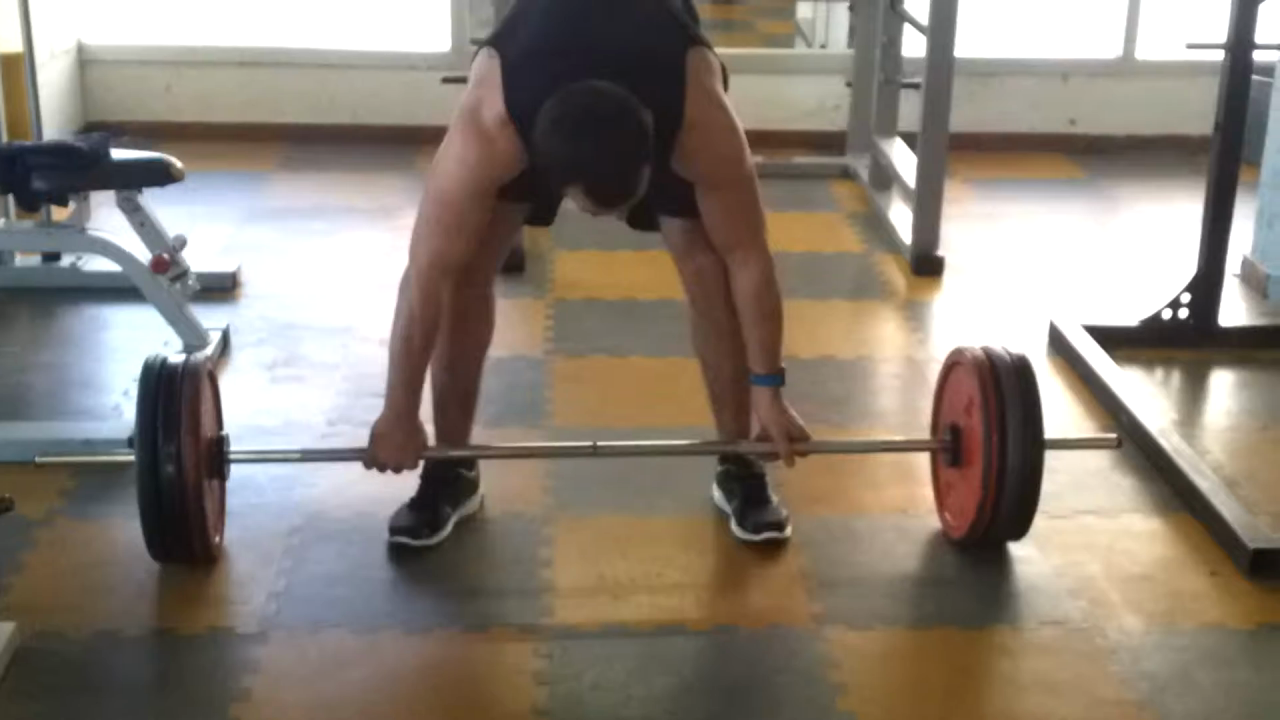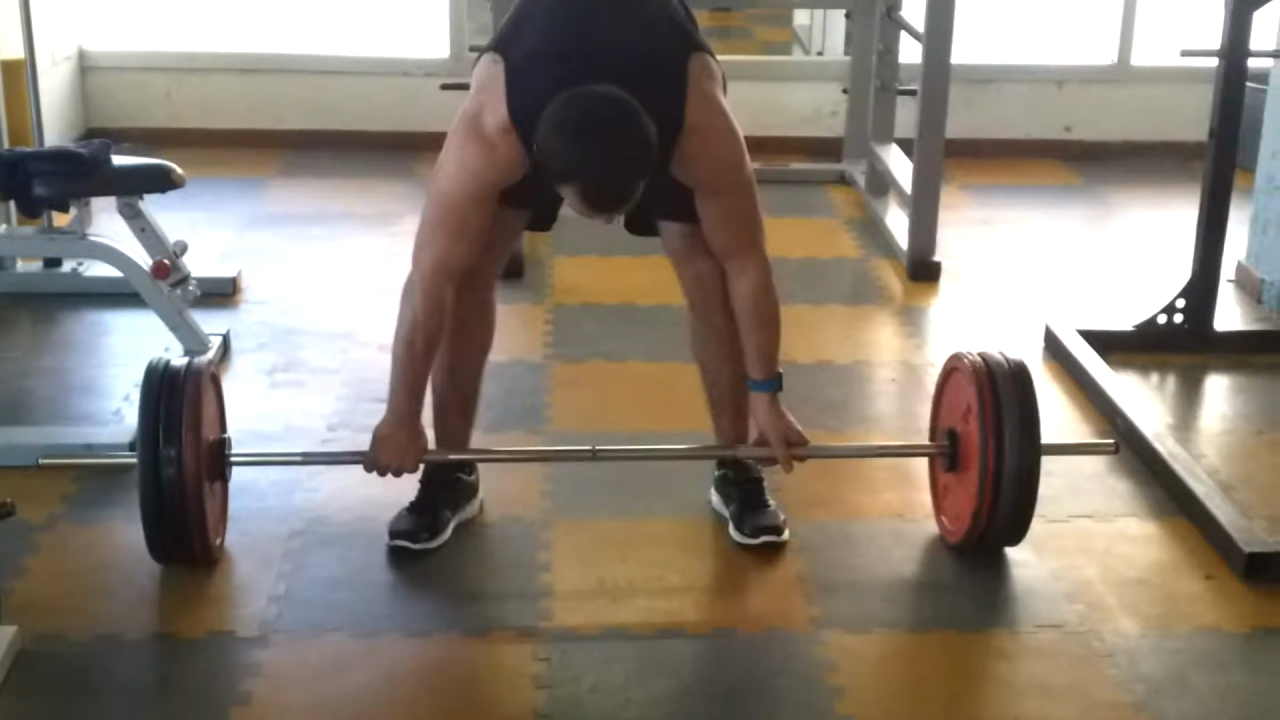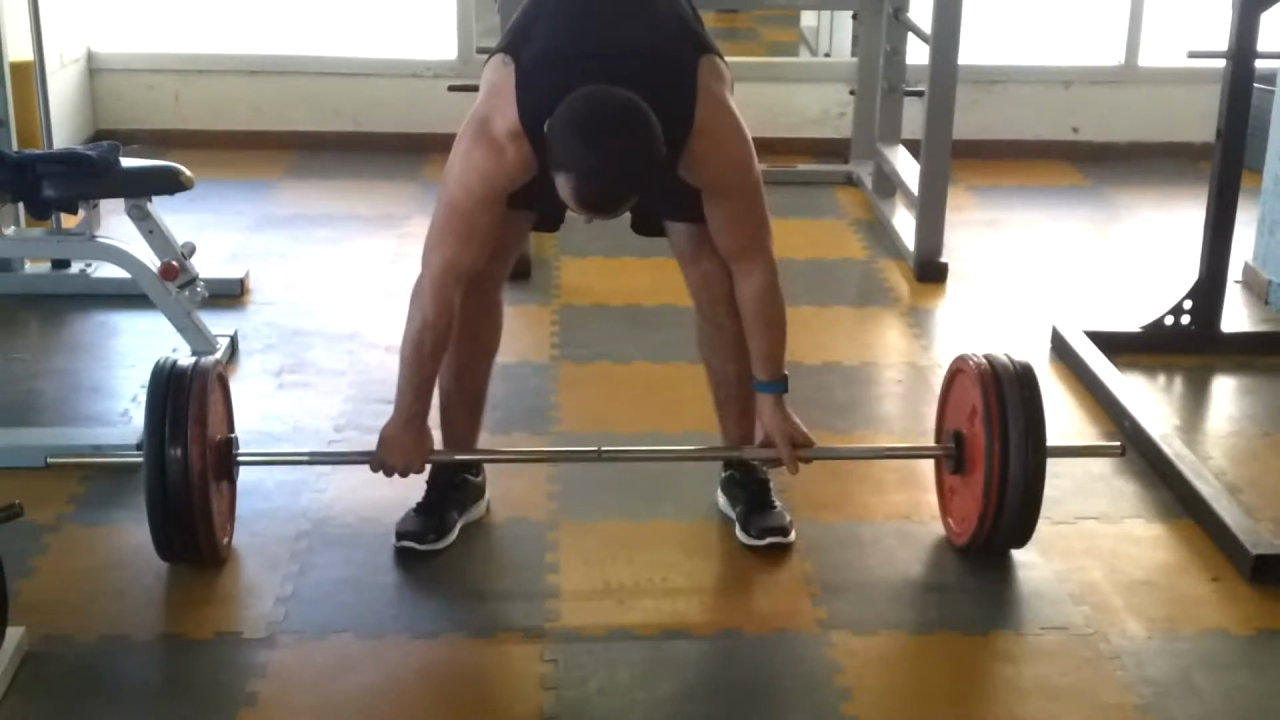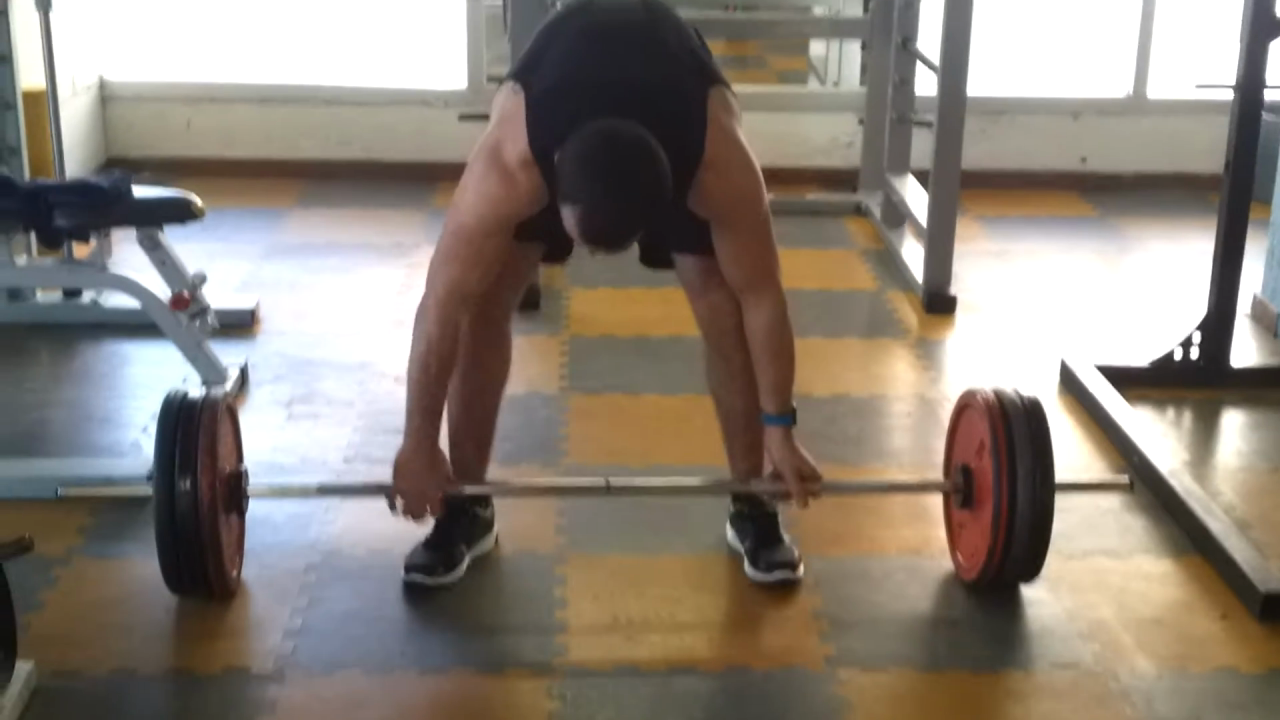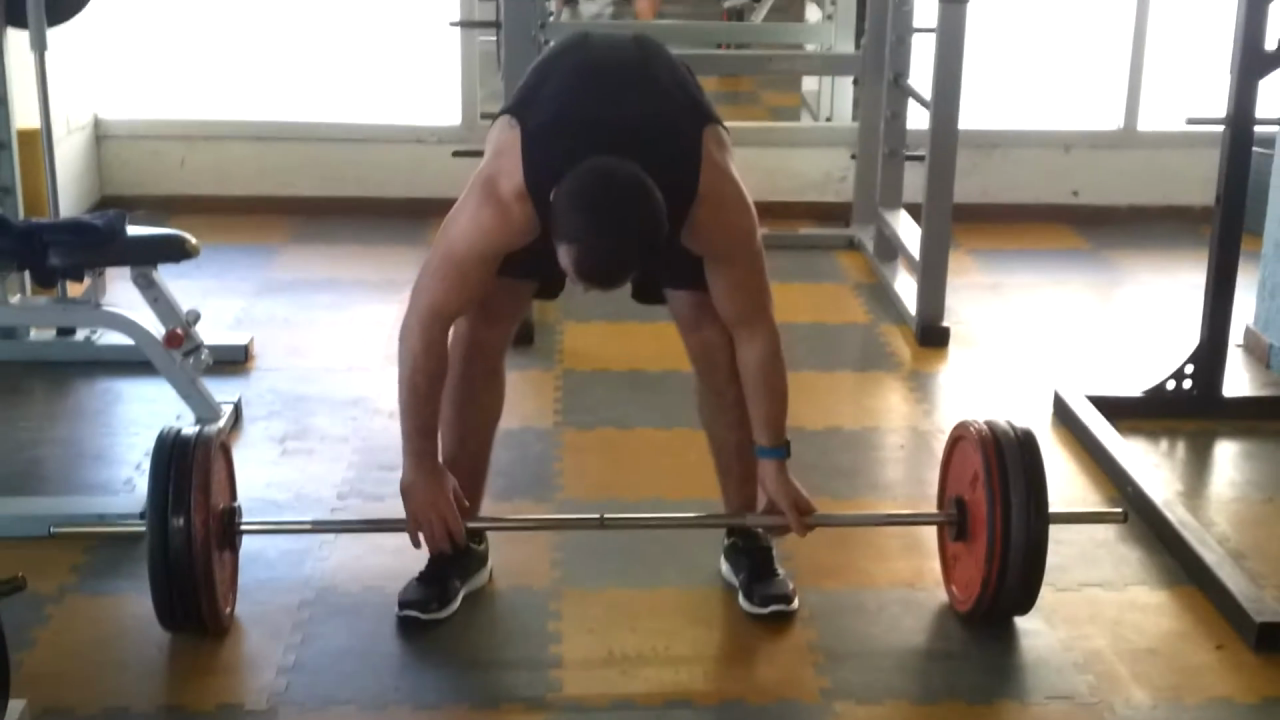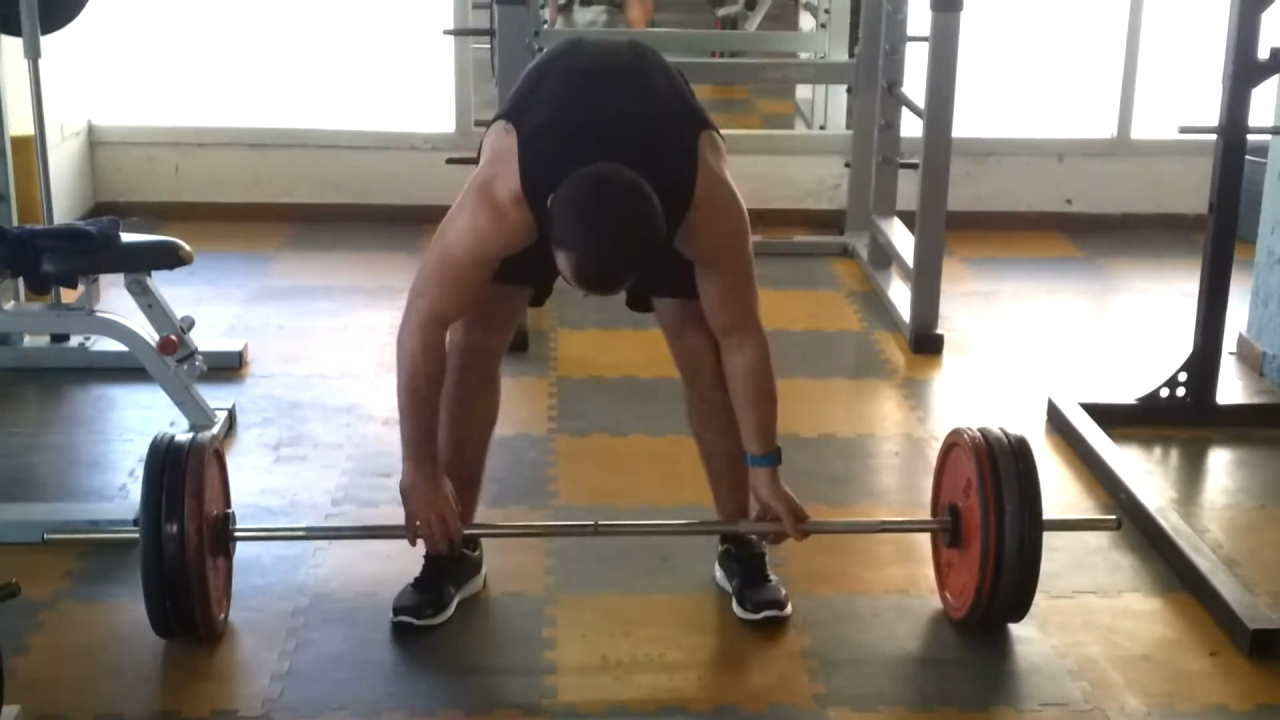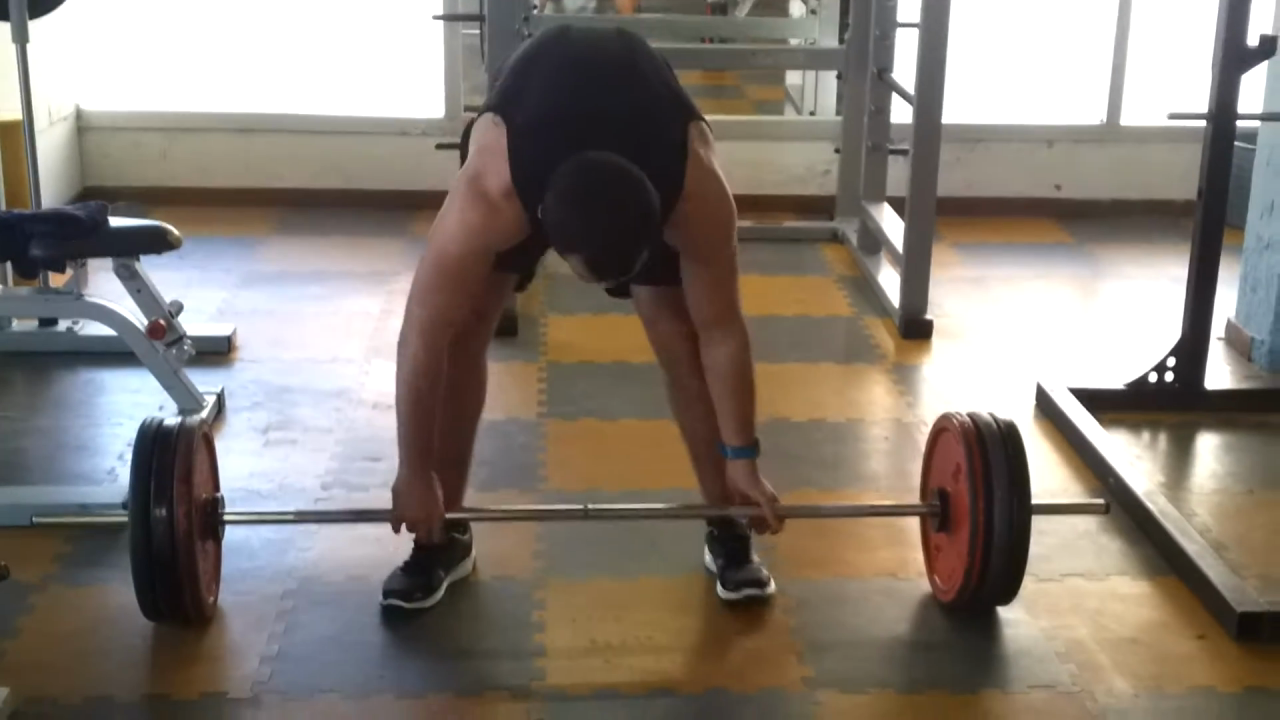
dt=0.2s
person 1, frame 1
left shoulder: (703, 122)
right shoulder: (487, 131)
left elbow: (746, 255)
right elbow: (428, 271)
left wrist: (768, 390)
right wrist: (398, 415)
left hip: (661, 64)
right hip: (534, 69)
left knee: (708, 265)
right knee: (467, 264)
left ankle: (739, 466)
right ankle: (451, 470)
person 1, frame 2
left shoulder: (703, 130)
right shoulder: (490, 134)
left elbow: (744, 262)
right elbow: (432, 277)
left wrist: (765, 394)
right wrist: (401, 418)
left hip: (661, 78)
right hip: (536, 71)
left knee: (707, 270)
right knee: (469, 268)
left ankle: (737, 471)
right ankle: (451, 472)
person 1, frame 3
left shoulder: (712, 133)
right shoulder: (498, 139)
left elbow: (750, 264)
right elbow: (441, 281)
left wrist: (771, 396)
right wrist: (408, 418)
left hip: (667, 72)
left knee: (714, 272)
right knee: (477, 270)
left ankle: (743, 471)
right ankle: (458, 475)
person 1, frame 4
left shoulder: (720, 167)
right shoulder: (509, 167)
left elbow: (759, 295)
right elbow: (445, 302)
left wrist: (779, 429)
right wrist: (419, 445)
left hip: (675, 113)
left knee: (722, 305)
right knee: (485, 300)
left ankle: (751, 506)
right ankle: (466, 507)
person 1, frame 5
left shoulder: (714, 202)
right shoulder: (501, 199)
left elbow: (752, 330)
right elbow: (425, 321)
left wrist: (773, 461)
right wrist: (421, 465)
left hip: (668, 138)
left knee: (715, 341)
right knee: (478, 332)
left ankle: (746, 540)
right ankle: (461, 545)
person 1, frame 6
left shoulder: (709, 207)
right shoulder: (498, 203)
left elbow: (739, 338)
right elbow: (423, 324)
left wrist: (763, 469)
right wrist: (420, 470)
left hip: (664, 153)
right hip: (542, 147)
left knee: (699, 344)
right knee: (475, 338)
left ankle: (739, 545)
right ankle: (454, 551)
person 1, frame 7
left shoulder: (698, 196)
right shoulder: (490, 198)
left elbow: (719, 330)
right elbow: (424, 332)
left wrist: (742, 460)
right wrist: (415, 474)
left hip: (648, 139)
right hip: (529, 124)
left knee: (678, 330)
right knee: (463, 325)
left ankle: (725, 528)
right ankle: (445, 536)
